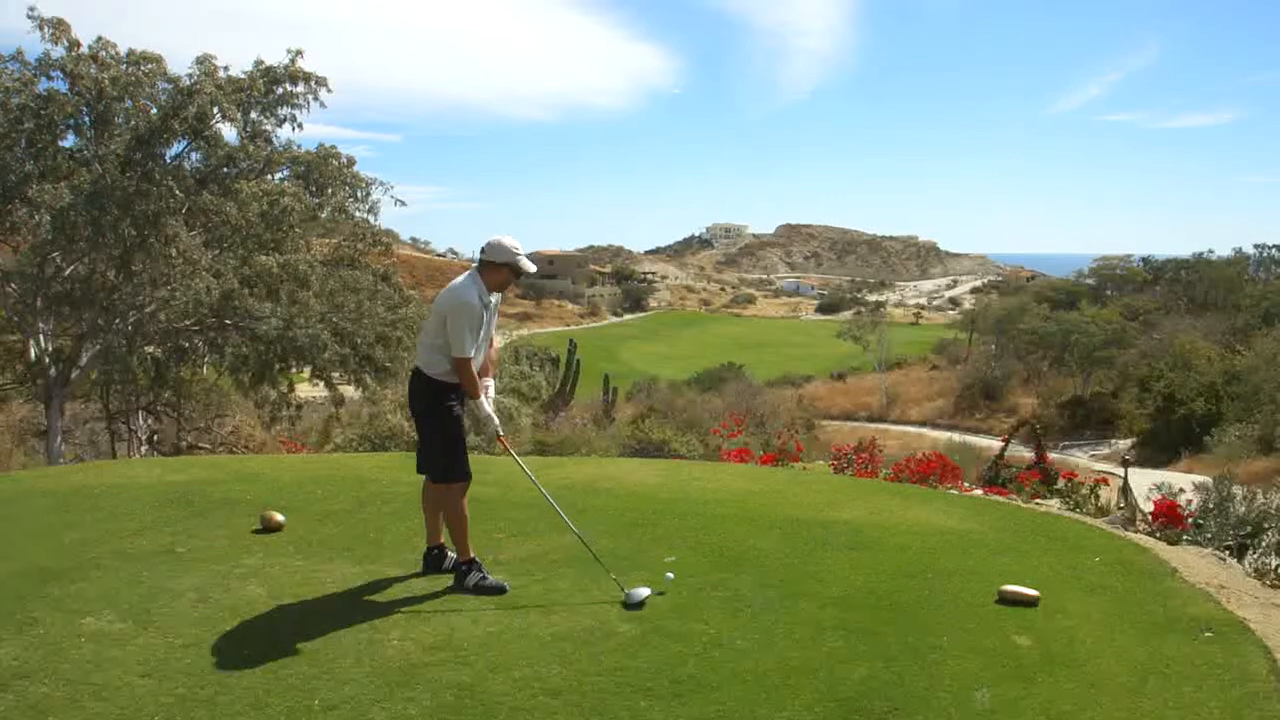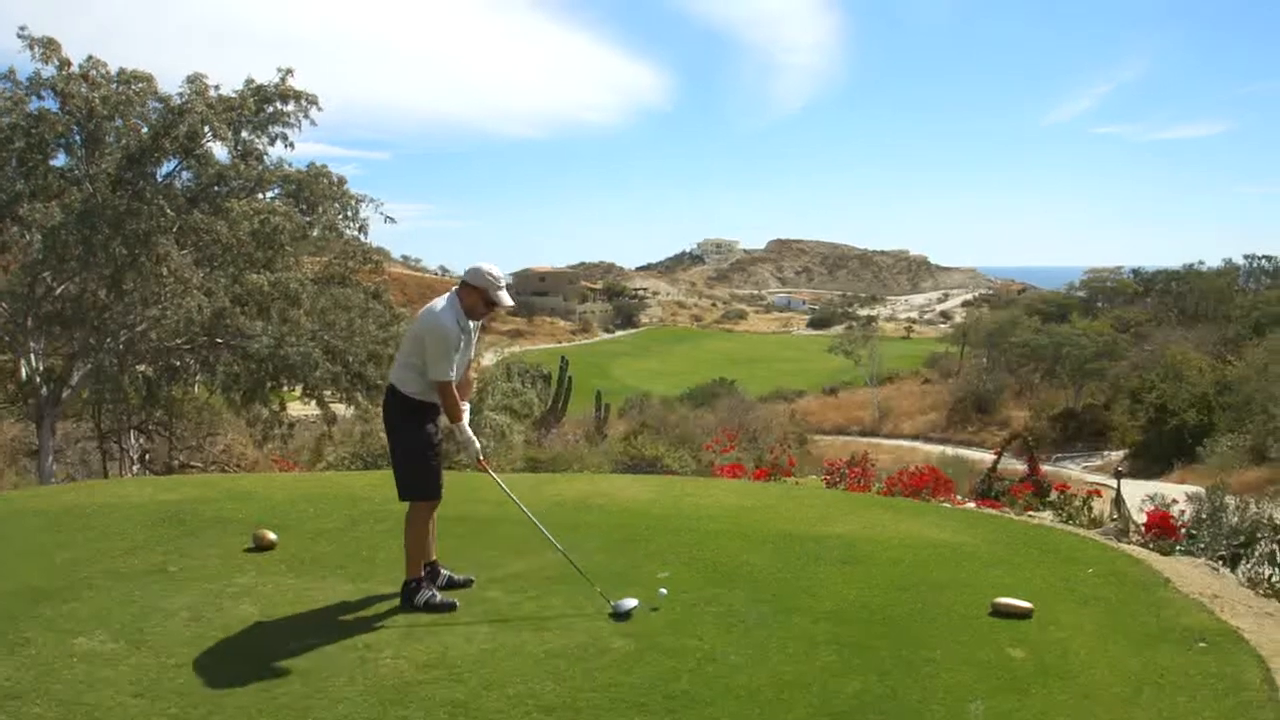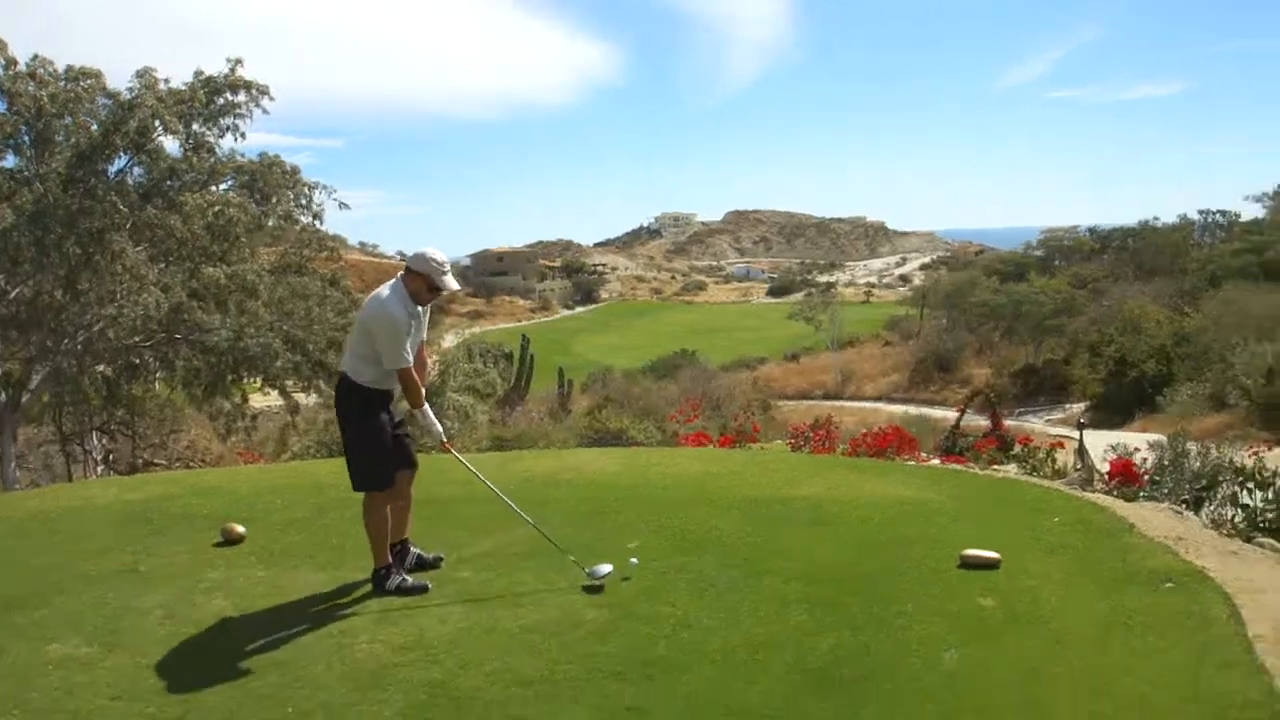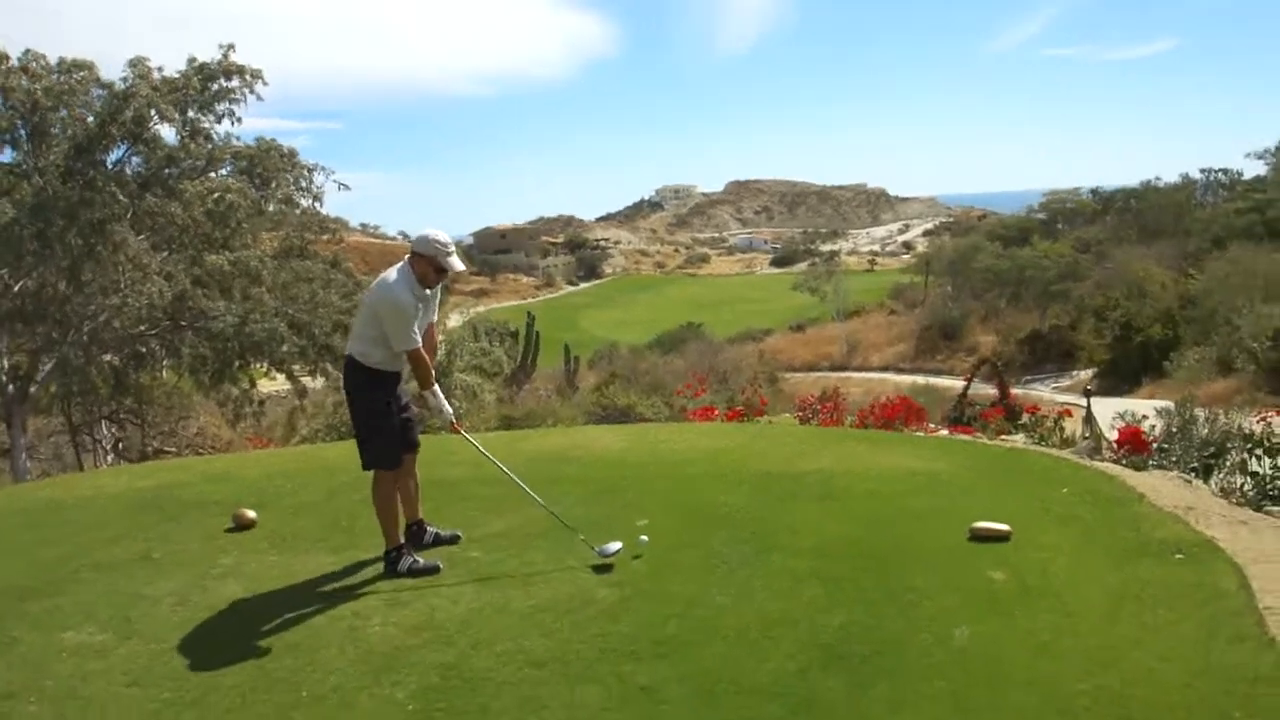
dt=0.3s
person 1, frame 1
left shoulder: (490, 294)
right shoulder: (465, 300)
left elbow: (487, 344)
right elbow: (461, 364)
left wrist: (489, 386)
right wrist: (482, 408)
left hip: (445, 388)
right hip: (435, 390)
left knee: (438, 477)
right knee: (455, 480)
left ankle: (435, 552)
right ankle: (467, 567)
person 1, frame 2
left shoulder: (470, 316)
right shoulder: (442, 323)
left elbow: (465, 369)
right elbow: (446, 387)
left wrist: (464, 412)
right wrist: (465, 434)
left hip: (425, 407)
right hip: (408, 408)
left knee: (428, 494)
right knee: (424, 498)
left ankle: (429, 568)
right ankle: (414, 585)
person 1, frame 3
left shoulder: (418, 301)
right shoulder: (389, 312)
left elbow: (419, 352)
right elbow: (405, 374)
left wrist: (420, 402)
right wrist: (427, 419)
left hip: (381, 395)
right hip: (361, 398)
left knee: (405, 471)
right knee: (380, 487)
left ankle: (400, 549)
right ankle: (384, 570)
person 1, frame 4
left shoulder: (429, 283)
right shoulder: (395, 295)
left elbow: (430, 335)
right elbow: (415, 355)
left wrist: (431, 385)
right wrist: (437, 399)
left hip: (390, 375)
right hip: (367, 378)
left knee: (407, 454)
right knee: (387, 466)
left ankle: (416, 529)
right ankle: (395, 552)
